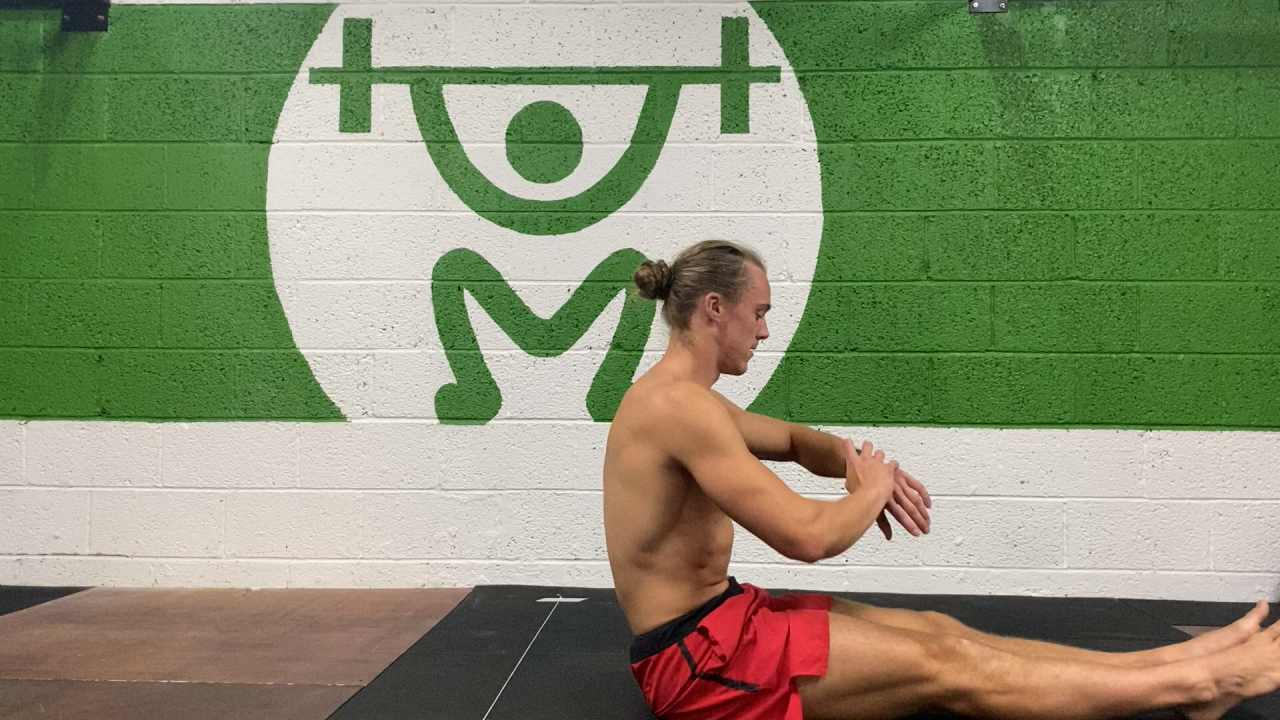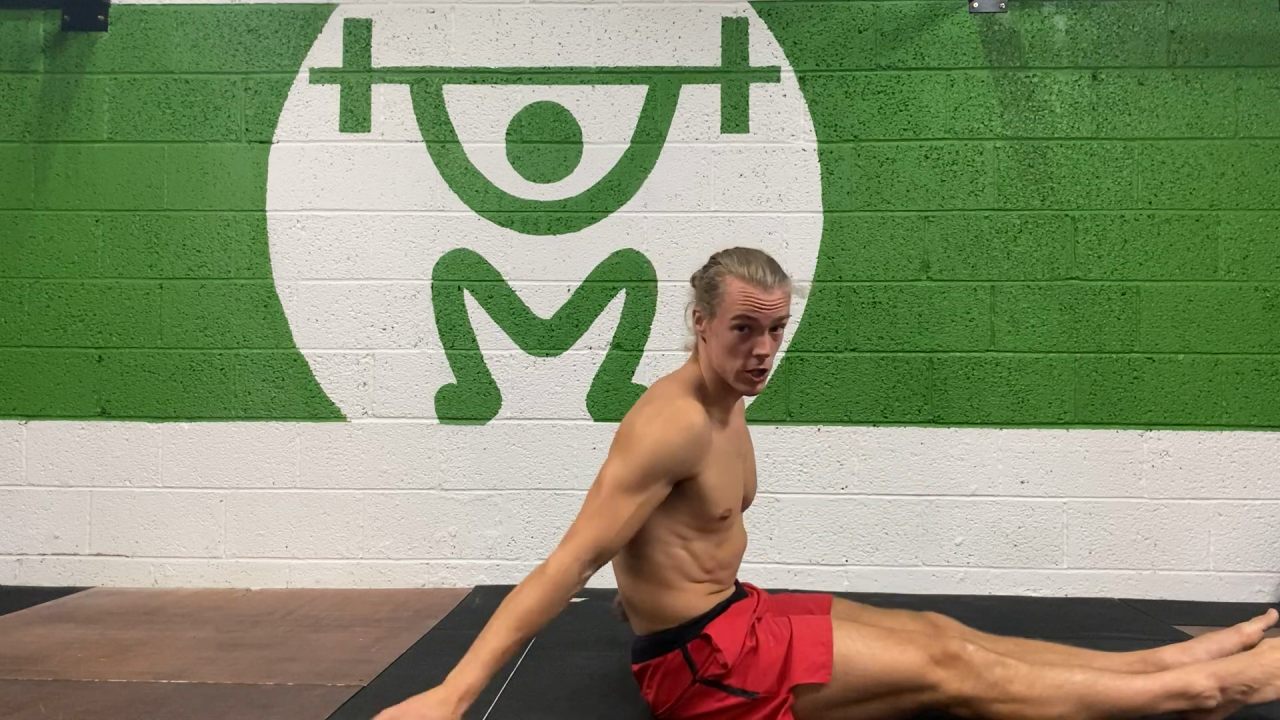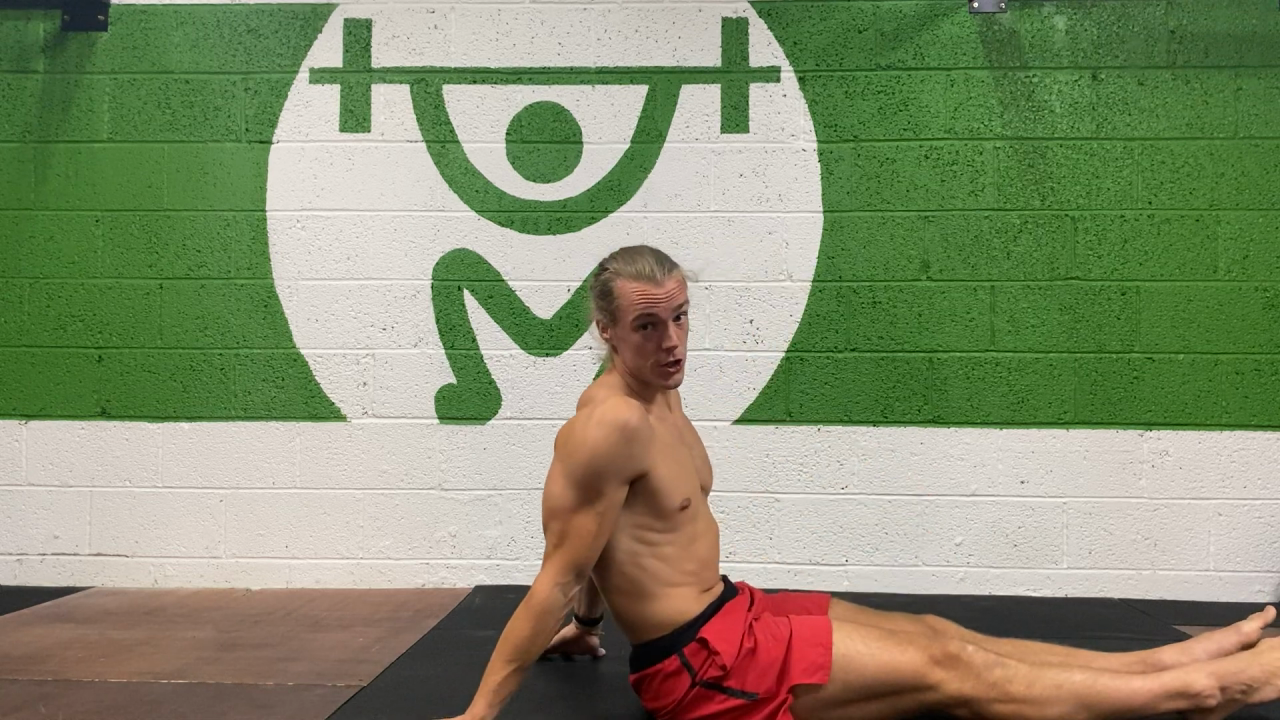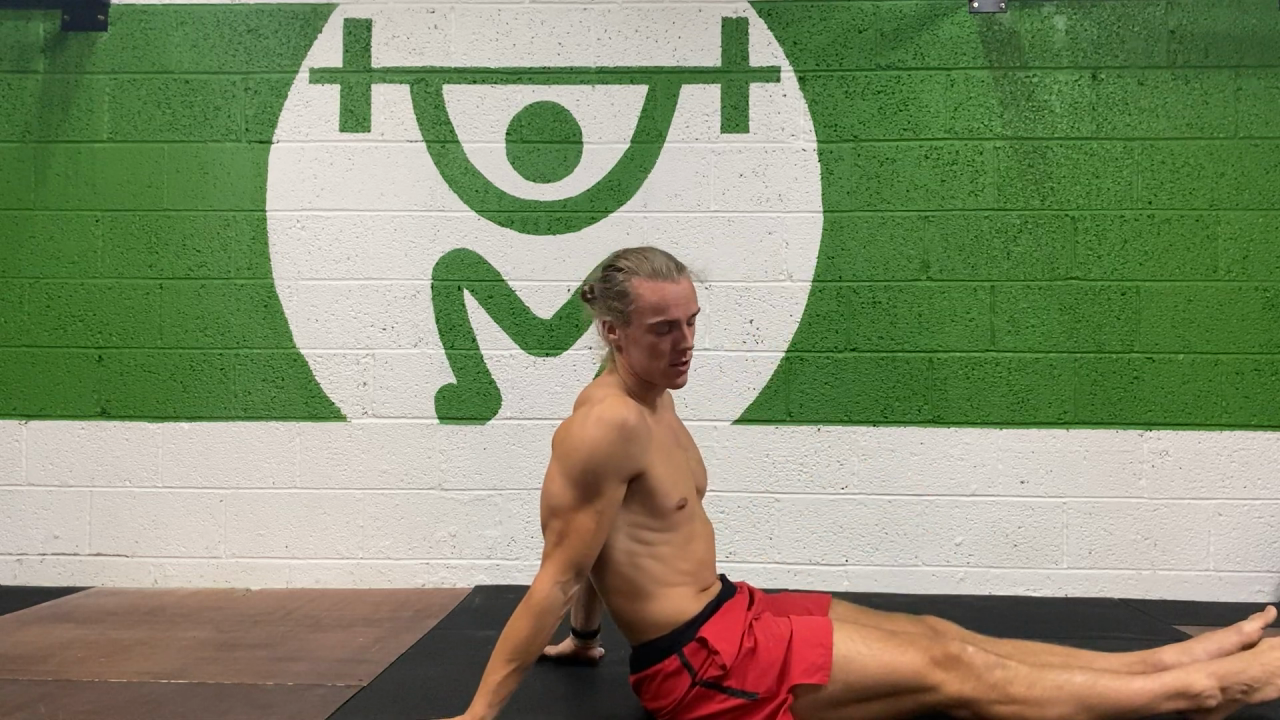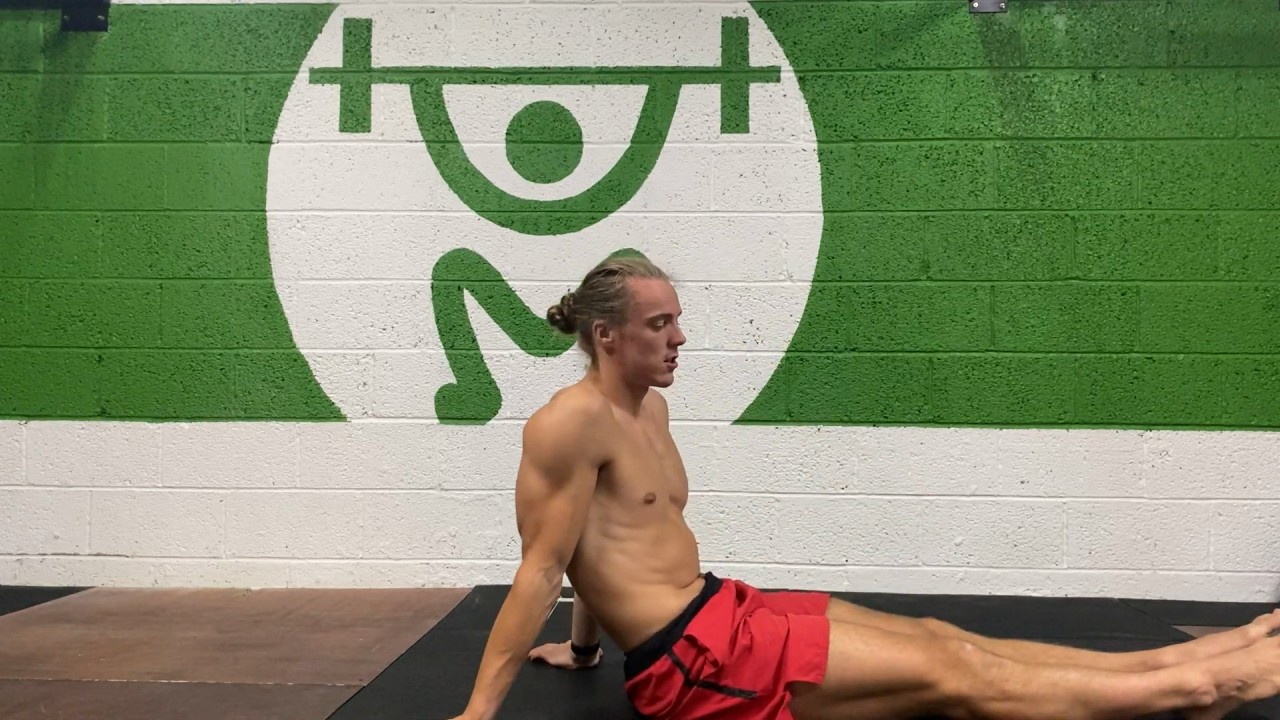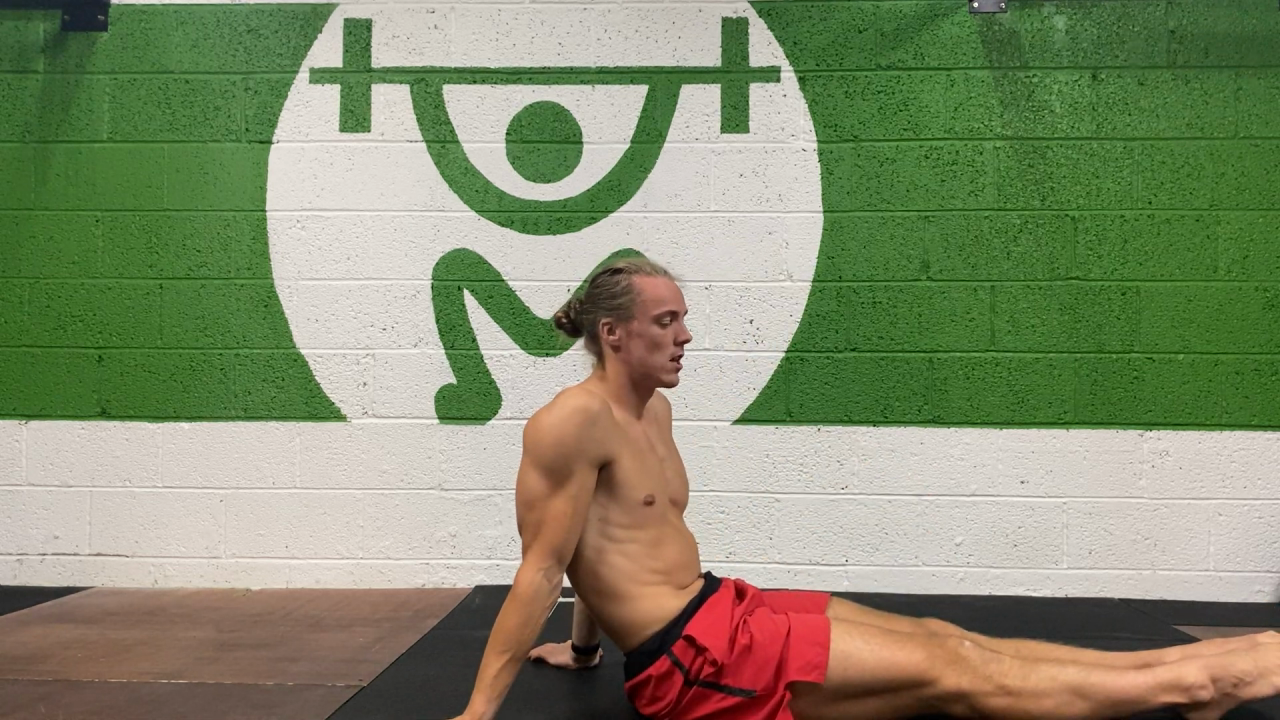
dt=0.7s
person 1, frame 1
left shoulder: (680, 396)
right shoulder: (681, 405)
left elbow: (794, 440)
right elbow: (807, 535)
left wrist: (866, 466)
right wrist: (865, 491)
left hip: (717, 619)
right hip: (699, 656)
left knee: (933, 632)
left ankle: (1169, 663)
person 1, frame 2
left shoulder: (727, 400)
right shoulder: (675, 423)
right elbow: (567, 563)
left wrist: (647, 576)
left hip: (732, 614)
left knee: (934, 630)
person 1, frame 3
left shoulder: (658, 396)
right shoulder: (610, 425)
right elbow: (557, 579)
left wrist: (588, 624)
left hip: (730, 616)
left knee: (937, 635)
person 1, frame 4
left shoulder: (652, 395)
right shoulder: (605, 426)
left elbow: (603, 544)
right elbow: (558, 577)
left wrist: (586, 634)
left hip: (731, 615)
left knee: (936, 636)
person 1, frame 5
left shoulder: (648, 408)
right shoulder: (571, 421)
right elbow: (540, 571)
left wrist: (583, 647)
left hip: (722, 613)
left knee: (935, 638)
person 1, frame 6
left shoulder: (652, 408)
right shoulder: (573, 421)
right elbow: (541, 571)
left wrist: (584, 645)
left hip: (722, 611)
left knee: (936, 637)
